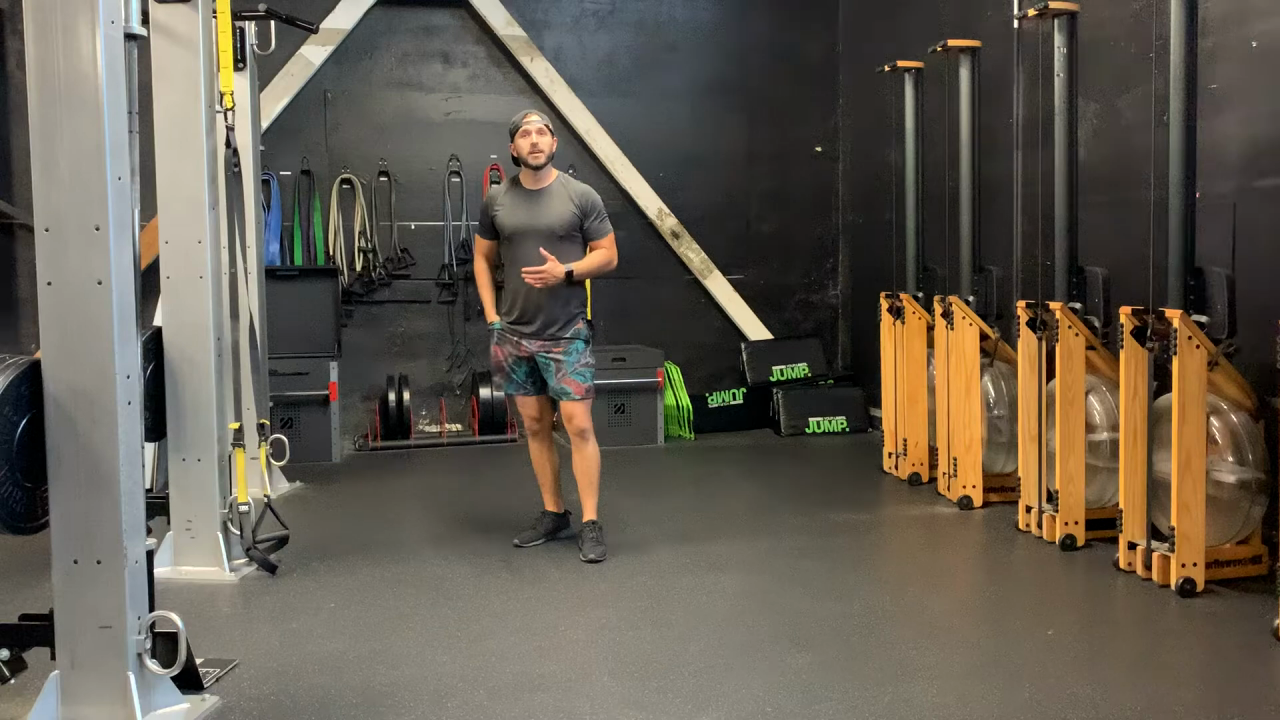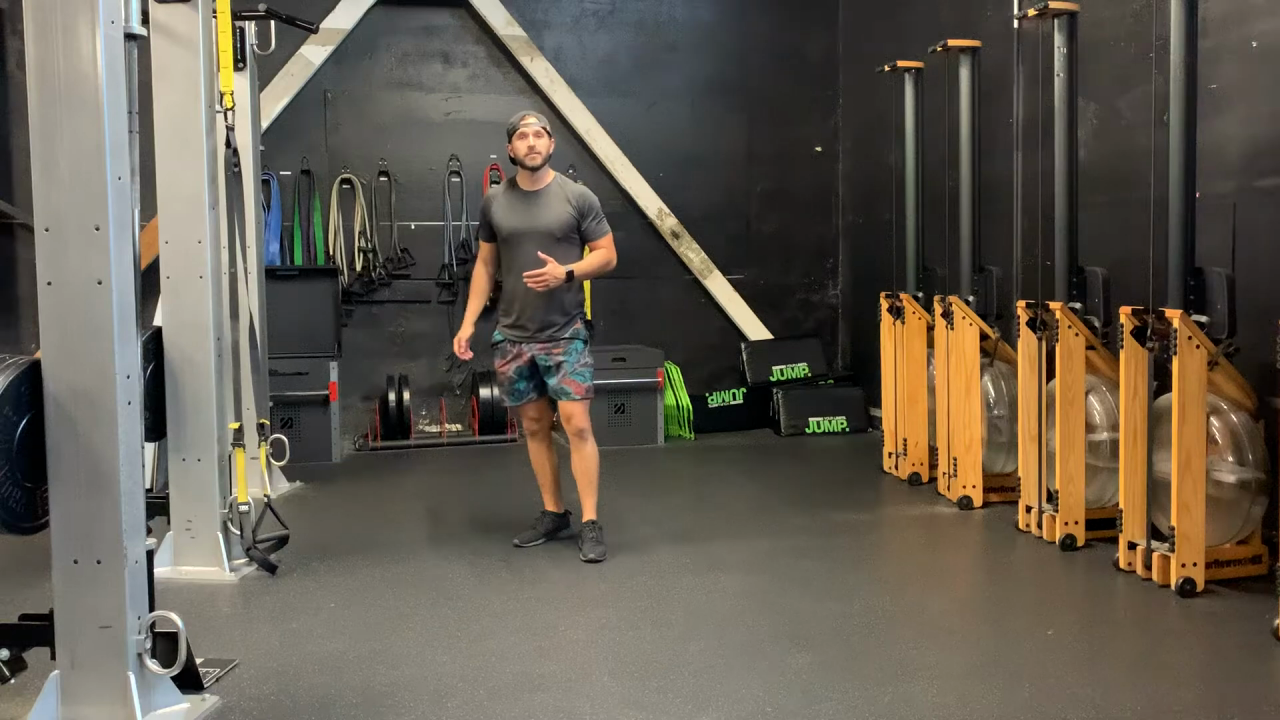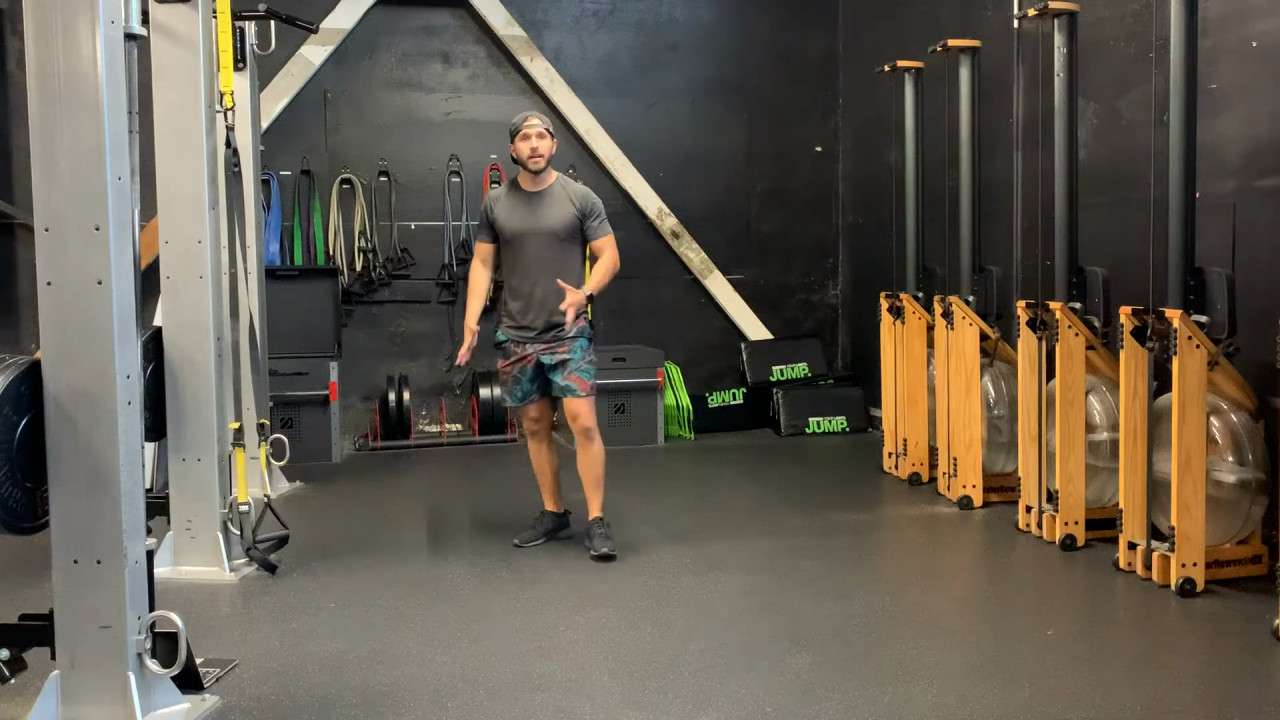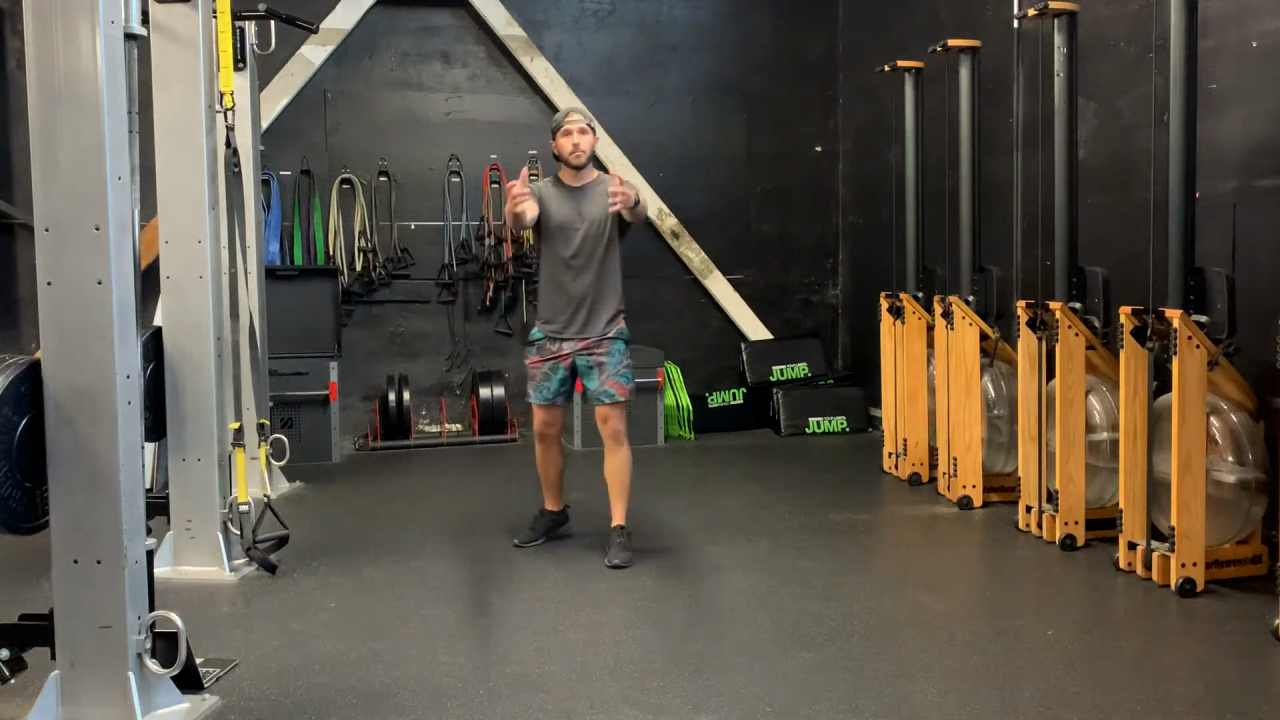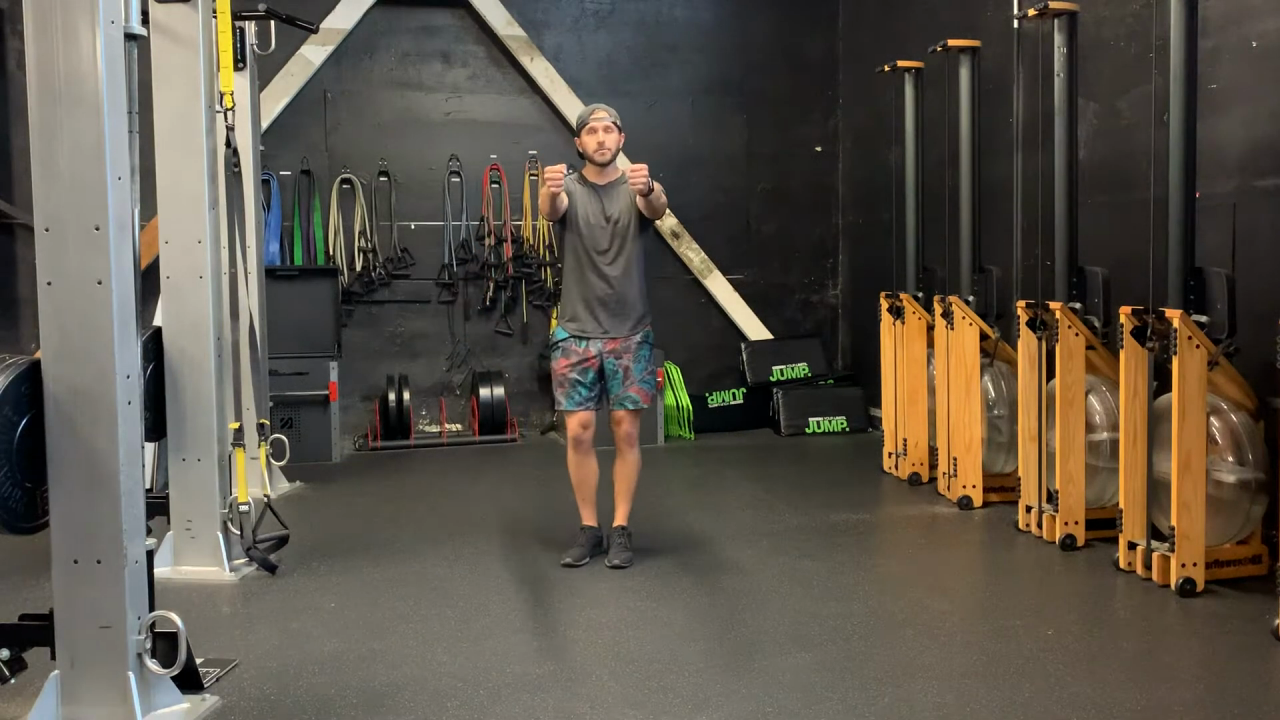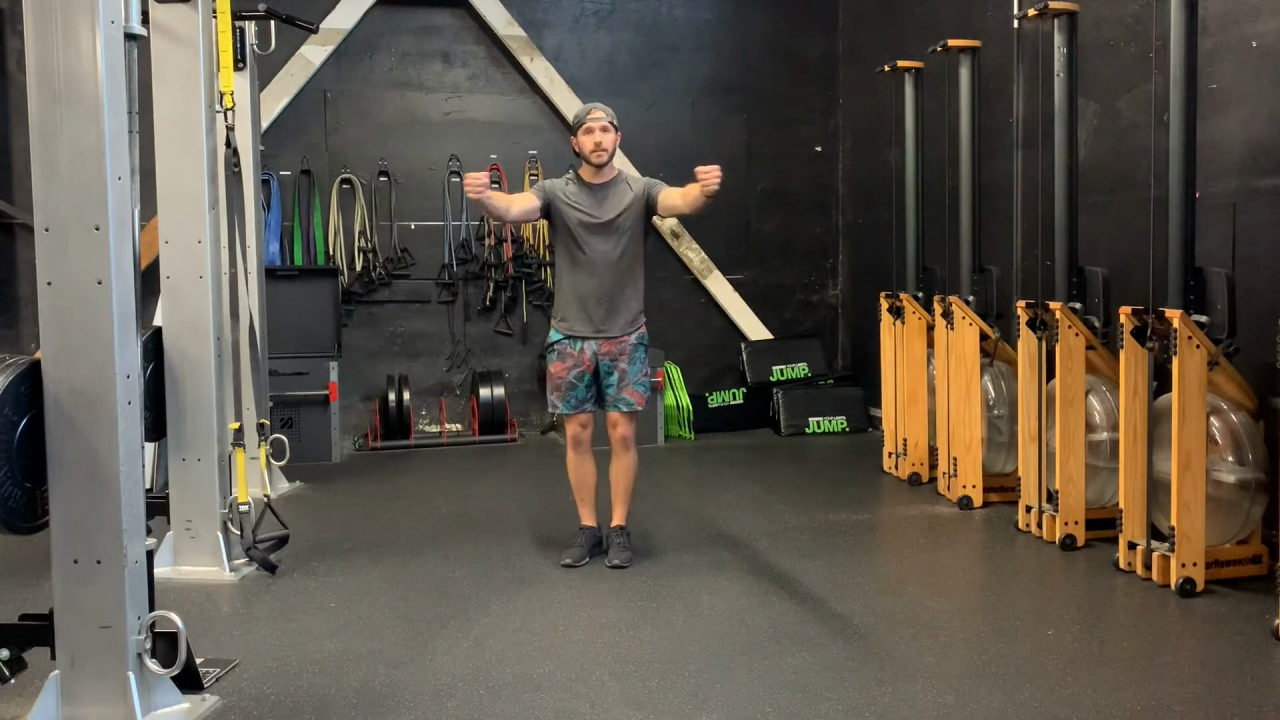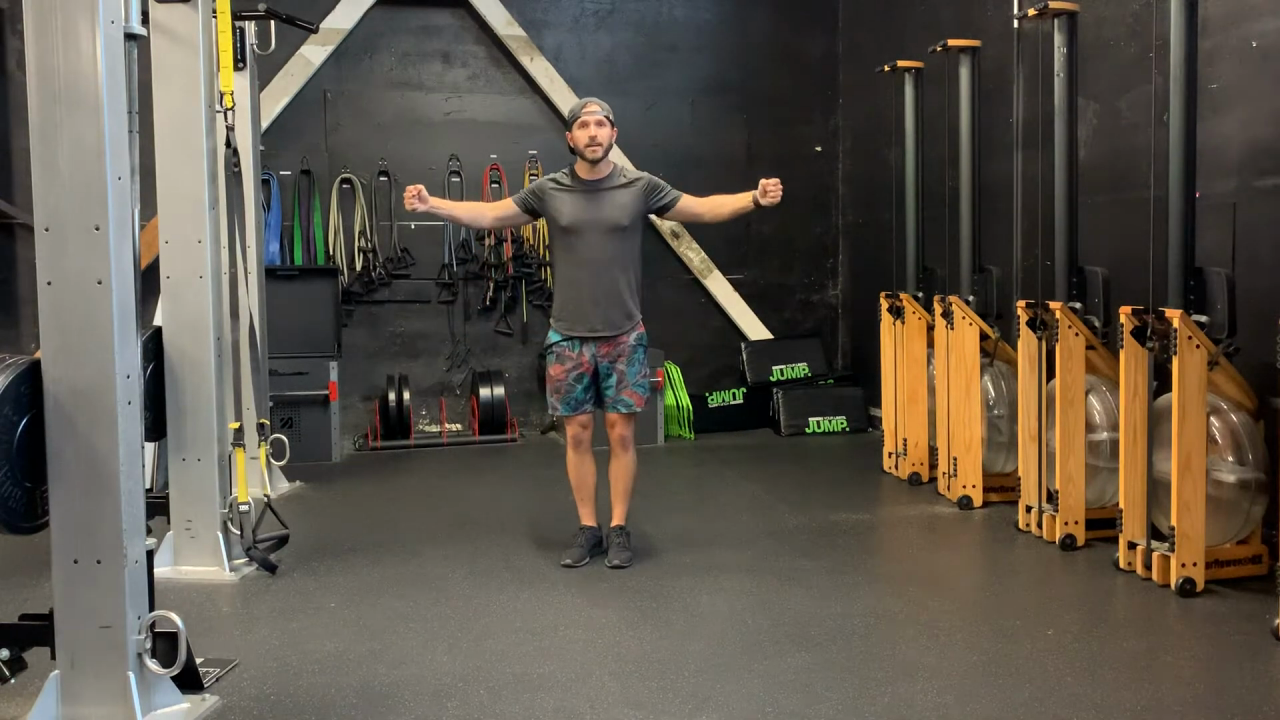
dt=0.5s
person 1, frame 1
left shoulder: (581, 196)
right shoulder: (496, 200)
left elbow: (608, 255)
right elbow: (482, 257)
left wrist: (565, 271)
right wrist: (491, 313)
left hip: (566, 333)
right hip: (514, 334)
left knee: (577, 425)
right knee: (535, 425)
left ankle: (591, 523)
right ankle: (553, 513)
person 1, frame 2
left shoulder: (577, 197)
right shoulder: (494, 201)
left elbow: (607, 255)
right elbow: (485, 264)
left wrist: (567, 273)
right wrist: (467, 323)
left hip: (565, 334)
right hip: (513, 336)
left knee: (577, 424)
right knee: (534, 426)
left ankle: (590, 524)
right ankle: (553, 513)
person 1, frame 3
left shoulder: (580, 198)
right shoulder: (495, 203)
left elbow: (609, 256)
right elbow: (482, 264)
left wrist: (584, 294)
right wrist: (471, 321)
left hip: (568, 334)
right hip: (516, 336)
left knee: (583, 423)
right knee: (535, 427)
left ankle: (597, 521)
right ankle: (554, 515)
person 1, frame 4
left shoulder: (615, 189)
right shoulder: (540, 192)
left elbow: (639, 209)
right elbow: (524, 217)
left wrist: (630, 200)
right wrist: (514, 207)
left hip: (605, 332)
right hip: (550, 334)
left knee: (613, 429)
right knee: (546, 429)
left ankle: (619, 529)
right ankle: (553, 512)
person 1, frame 5
left shoulder: (639, 188)
right shoulder: (567, 190)
left elbow: (658, 207)
right elbow: (549, 210)
left wrist: (648, 188)
right wrist: (549, 190)
left hip: (629, 334)
right hip: (575, 333)
left knee: (626, 433)
right knee: (579, 434)
left ankle: (620, 529)
right ankle: (589, 529)
person 1, frame 6
left shoulder: (640, 189)
right shoulder: (556, 191)
left elbow: (680, 202)
right elbow: (514, 210)
left wrist: (703, 189)
right wrist: (485, 197)
left hip: (626, 335)
right hip: (570, 335)
left knee: (622, 433)
right knee: (577, 434)
left ankle: (618, 529)
right ankle: (588, 528)
person 1, frame 7
left shoulder: (641, 186)
right shoulder: (548, 189)
left elbow: (700, 209)
right elbow: (492, 215)
left wrist: (754, 198)
right wrist: (432, 205)
left hip: (623, 336)
right hip: (568, 336)
left knee: (621, 433)
right knee: (577, 435)
left ankle: (618, 530)
right ankle: (587, 528)
